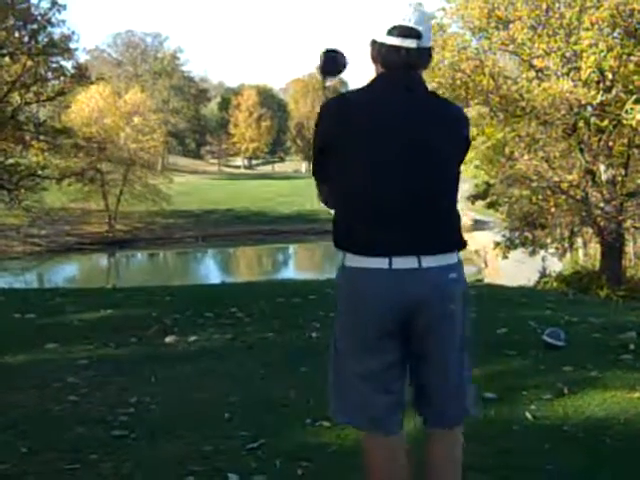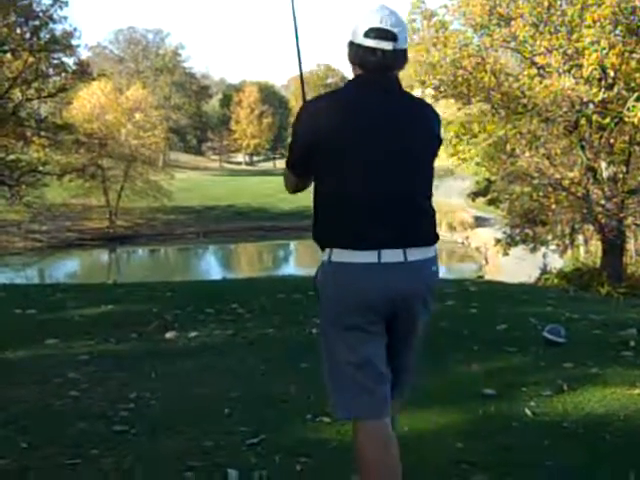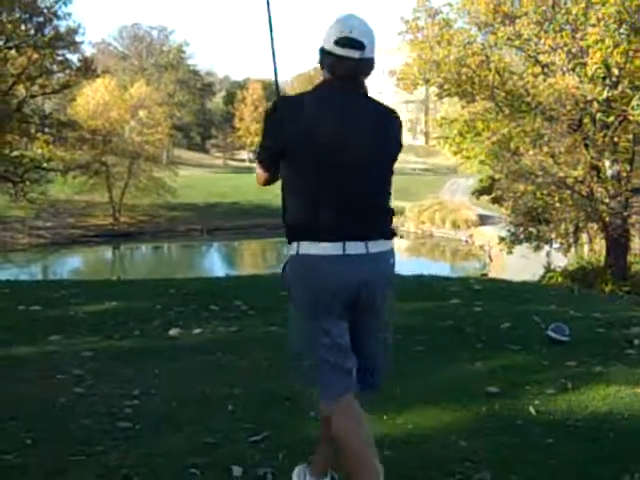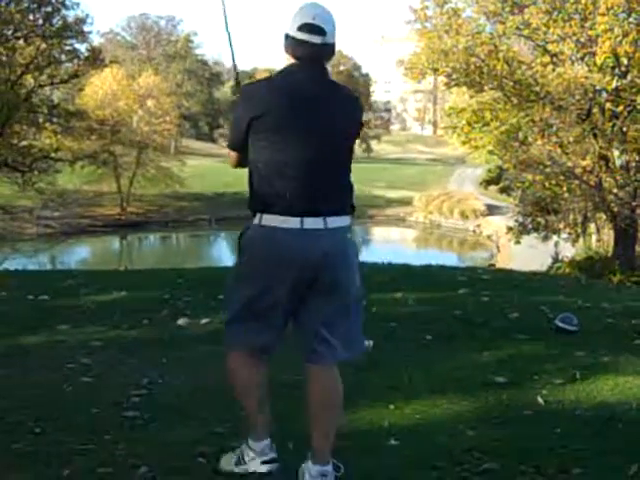
dt=0.3s
person 1, frame 1
left shoulder: (338, 112)
right shoulder: (453, 118)
left elbow: (326, 194)
left hip: (367, 277)
right hip: (439, 275)
left knee: (380, 420)
right knee: (444, 417)
person 1, frame 2
left shoulder: (321, 112)
right shoulder: (426, 118)
left elbow: (294, 183)
left hip: (350, 271)
right hip: (417, 267)
left knee: (368, 409)
right knee: (388, 394)
person 1, frame 3
left shoulder: (289, 113)
right shoulder: (387, 122)
left elbow: (263, 177)
left hip: (316, 262)
right hip: (375, 260)
left knee: (337, 390)
right knee: (345, 381)
person 1, frame 4
left shoulder: (257, 95)
right shoulder: (349, 105)
left elbow: (236, 158)
left hip: (276, 236)
right hip: (336, 237)
left knee: (245, 344)
right knee: (324, 358)
